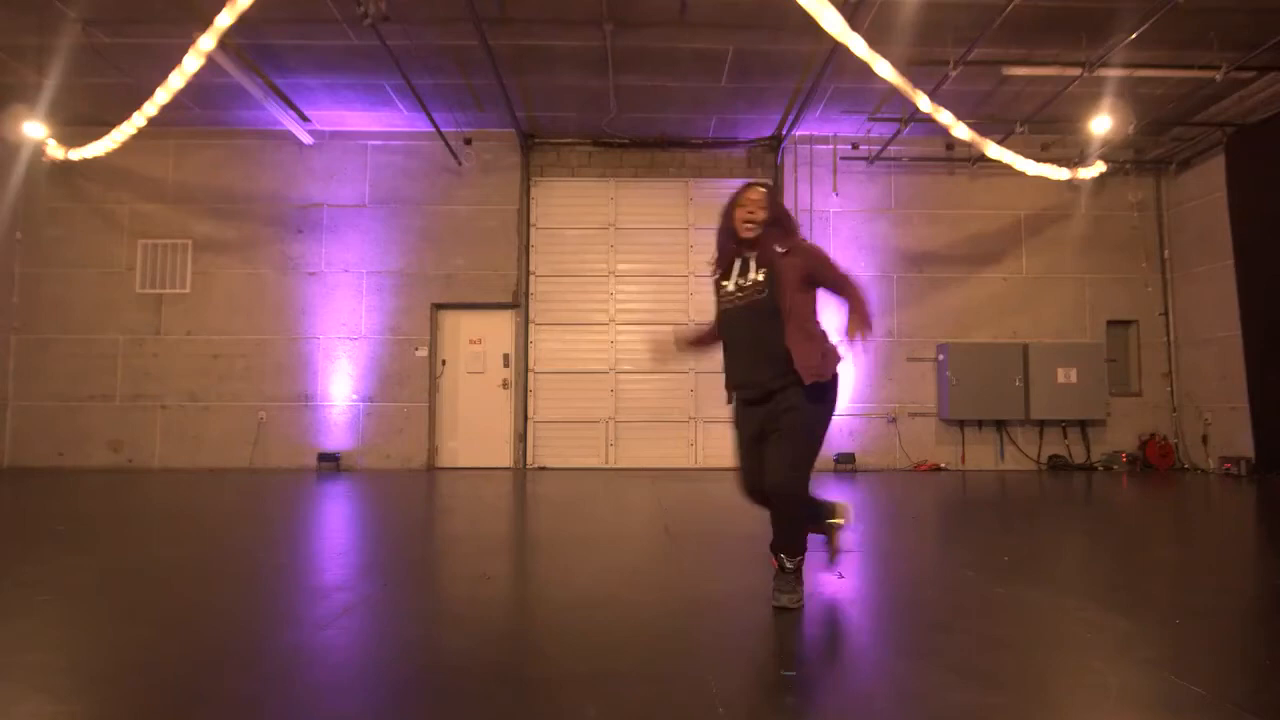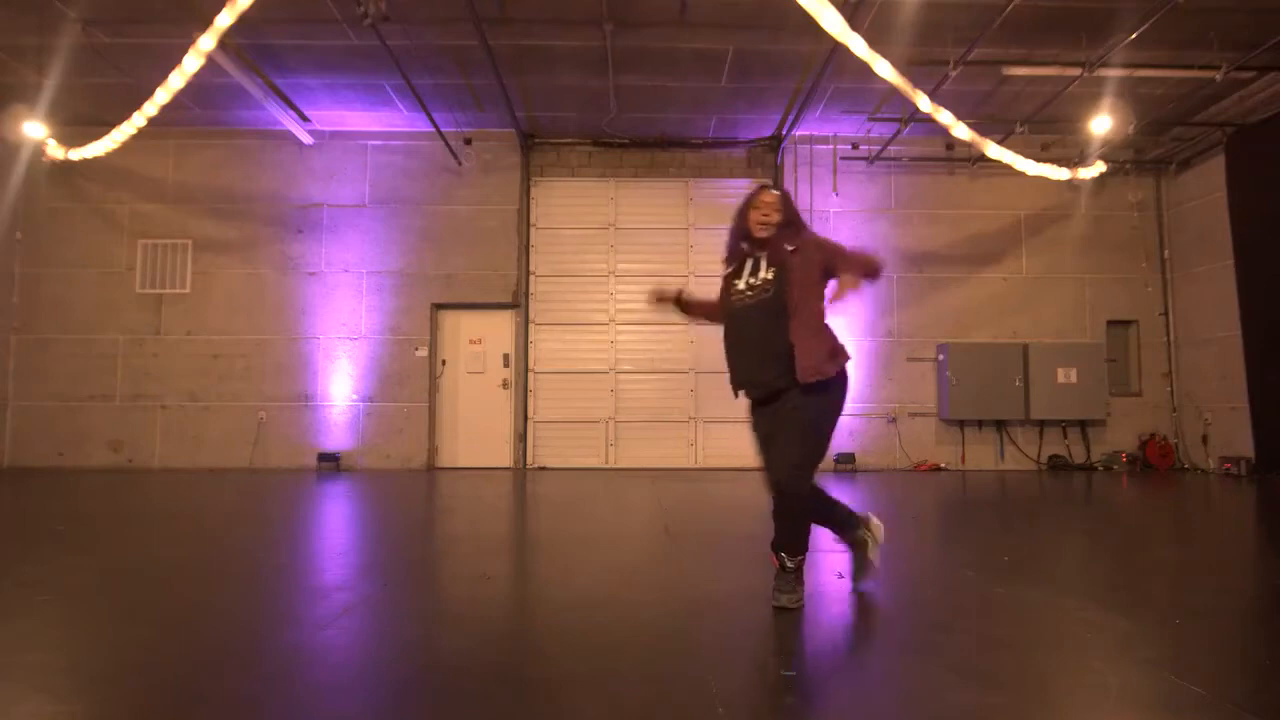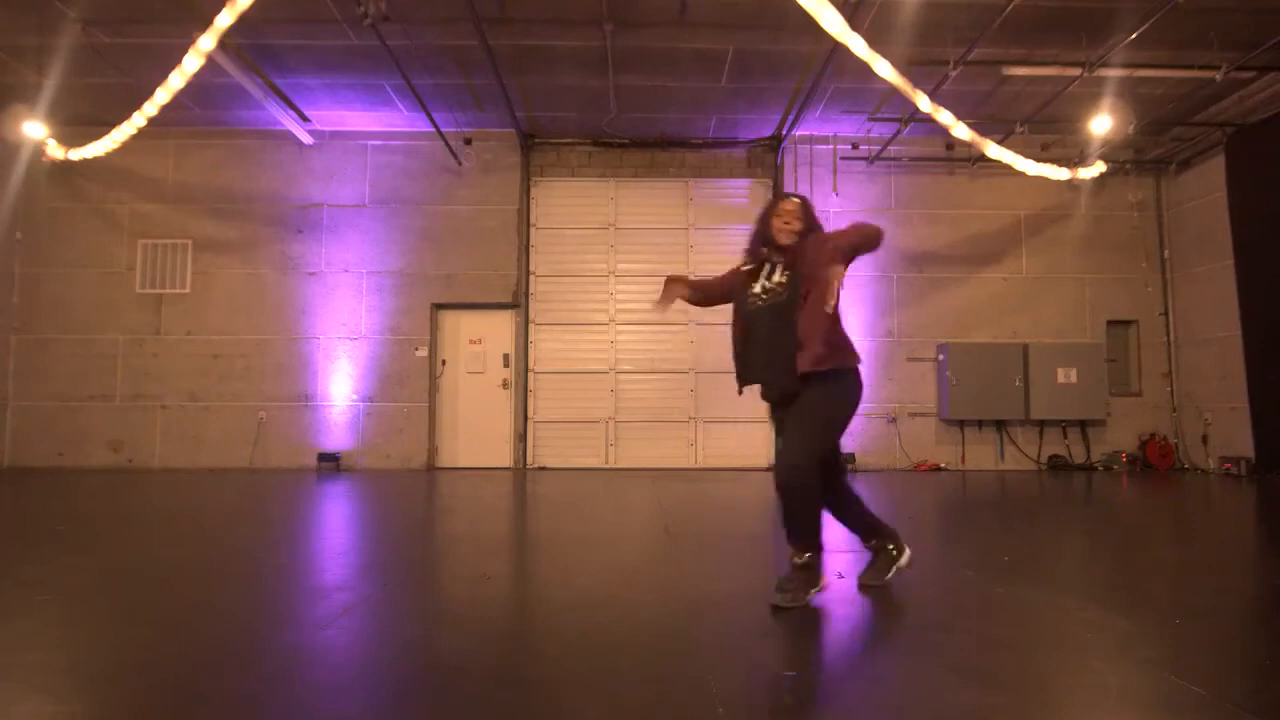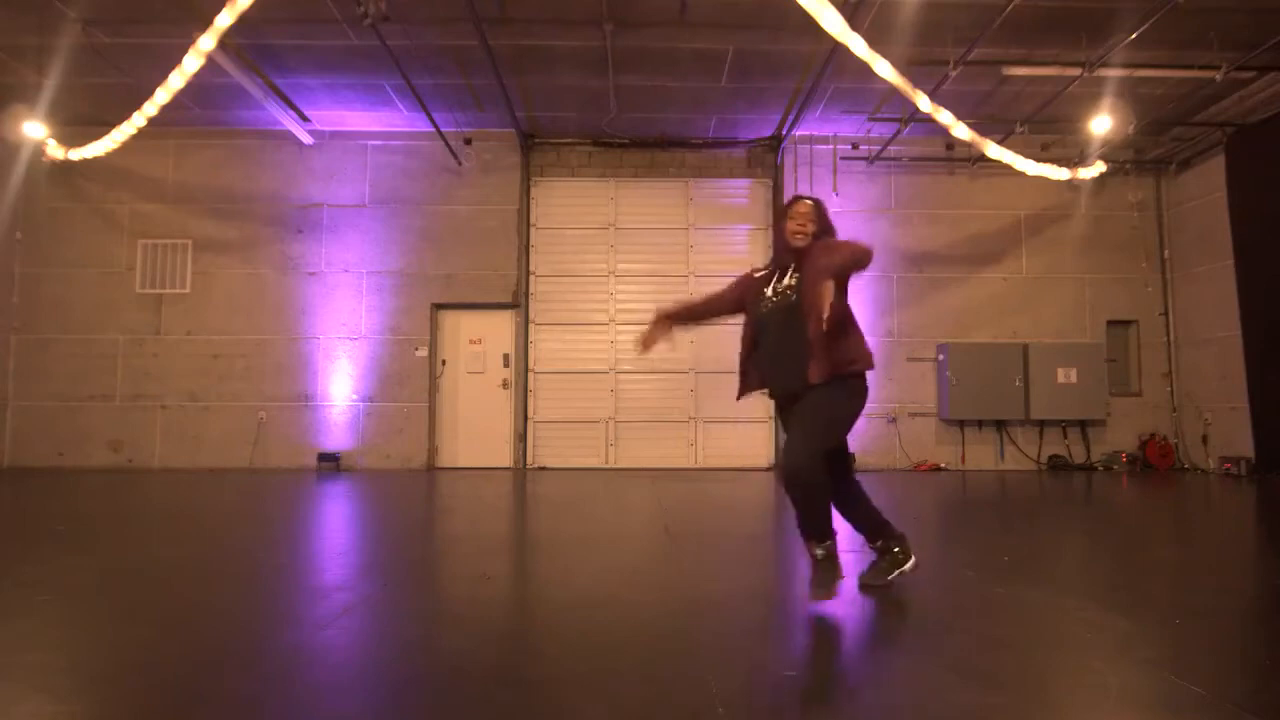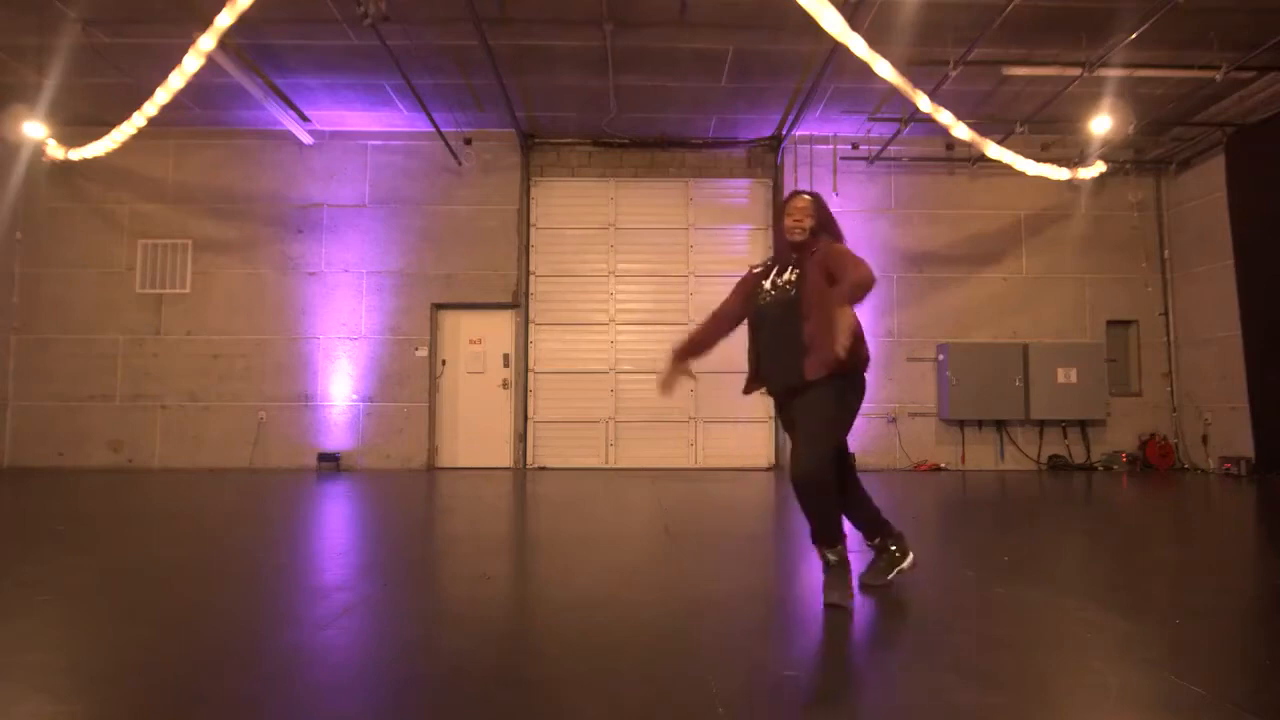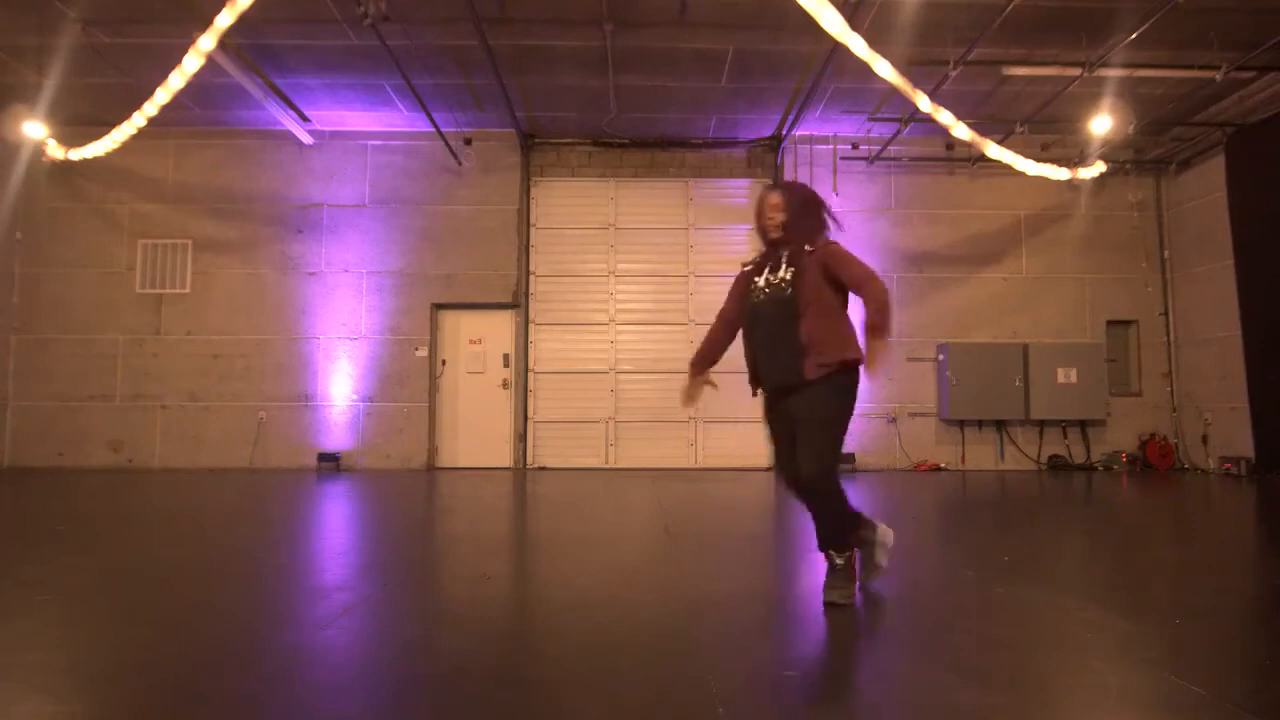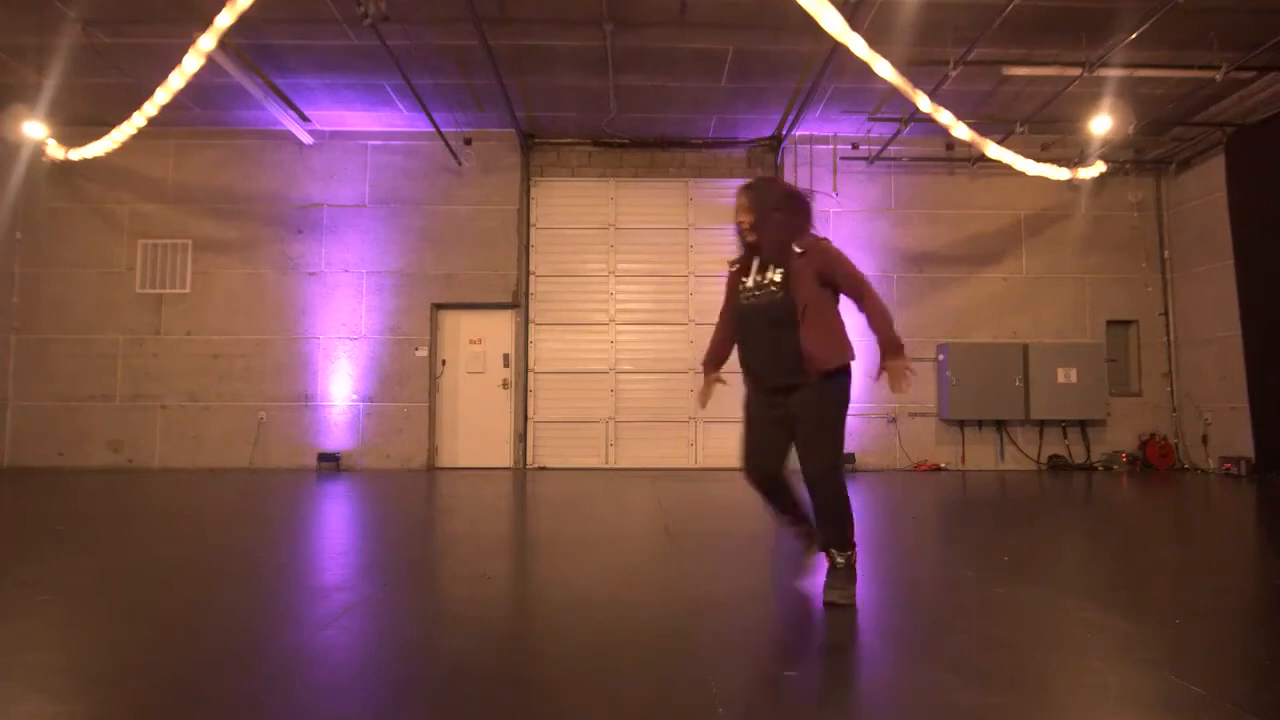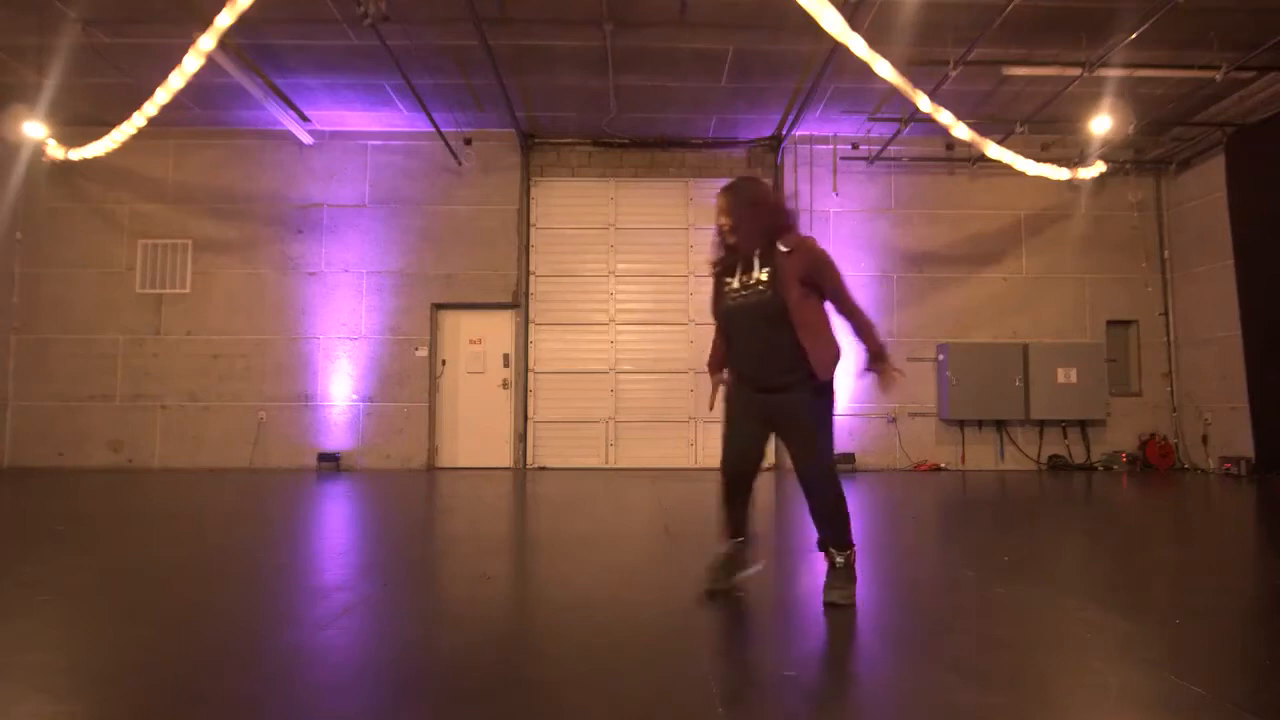
dt=0.1s
person 1, frame 1
left shoulder: (794, 254)
right shoulder: (727, 270)
left elbow: (844, 285)
left wrist: (857, 316)
right wrist: (689, 340)
left hip: (801, 388)
right hip: (753, 398)
left knee: (783, 482)
right knee: (757, 486)
left ankle: (789, 570)
right ankle: (823, 515)
person 1, frame 2
left shoulder: (804, 251)
right shoulder: (735, 268)
left elbow: (867, 265)
right elbow: (721, 312)
left wrist: (851, 271)
right wrist: (679, 300)
left hip: (809, 387)
right hip: (763, 396)
left knee: (789, 479)
right knee: (785, 484)
left ankle: (789, 570)
right ankle: (858, 528)
person 1, frame 3
left shoulder: (814, 252)
right shoulder: (749, 271)
left elbow: (868, 233)
right elbow: (711, 292)
left wrist: (838, 258)
right wrist: (682, 286)
left hip: (826, 385)
right hip: (784, 397)
left knee: (794, 471)
right knee: (826, 480)
left ankle: (804, 566)
right ankle: (888, 546)
person 1, frame 4
left shoulder: (824, 255)
right shoulder: (760, 279)
left elbow: (859, 253)
right elbow: (713, 304)
left wrist: (830, 276)
right wrist: (669, 317)
left hip: (835, 384)
right hip: (791, 395)
left knee: (798, 466)
right knee: (833, 479)
left ankle: (822, 552)
right ankle: (893, 550)
person 1, frame 5
left shoulder: (826, 255)
right shoulder: (761, 274)
left elbow: (860, 276)
right elbow: (723, 318)
left wrist: (842, 307)
right wrist: (682, 356)
left hip: (827, 382)
right hip: (785, 392)
left knee: (810, 471)
right knee: (836, 476)
left ankle: (835, 561)
right ankle: (892, 548)
person 1, frame 6
left shoulder: (823, 254)
right shoulder: (754, 270)
left elbow: (872, 287)
right elbow: (727, 320)
left wrist: (875, 331)
right wrist: (699, 366)
left hip: (825, 381)
right hip: (779, 390)
left knee: (814, 473)
right knee: (793, 475)
left ankle: (842, 563)
right ankle: (867, 534)
person 1, frame 7
left shoulder: (812, 253)
right shoulder: (742, 266)
left elbow: (864, 297)
right elbow: (728, 322)
left wrist: (890, 349)
right wrist: (711, 366)
left hip: (814, 384)
right hip: (763, 389)
left knee: (822, 474)
right knee: (759, 469)
left ankle: (842, 563)
right ankle: (807, 529)
person 1, frame 8
left shoulder: (799, 252)
right shoulder: (726, 265)
left elbow: (845, 302)
left wrist: (876, 354)
right wrist: (717, 367)
left hip: (801, 385)
right hip: (747, 390)
left knee: (816, 474)
right knee: (735, 469)
left ankle: (840, 563)
right ankle: (736, 551)
